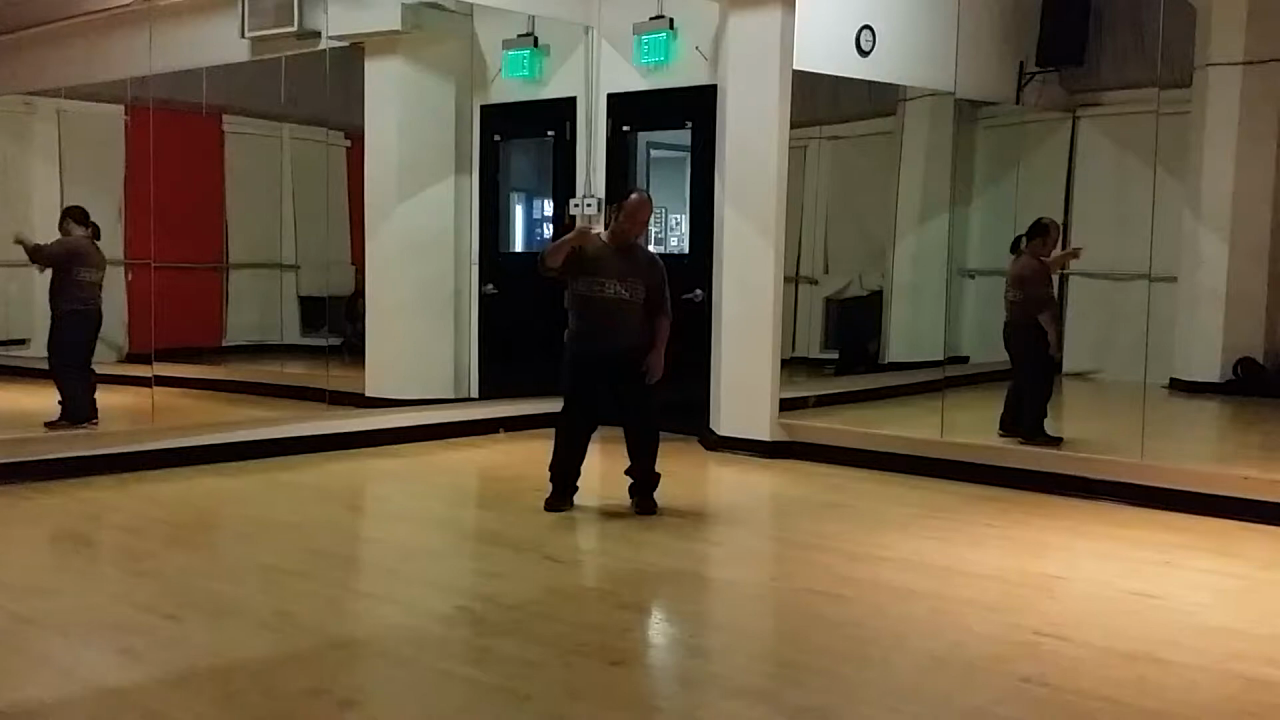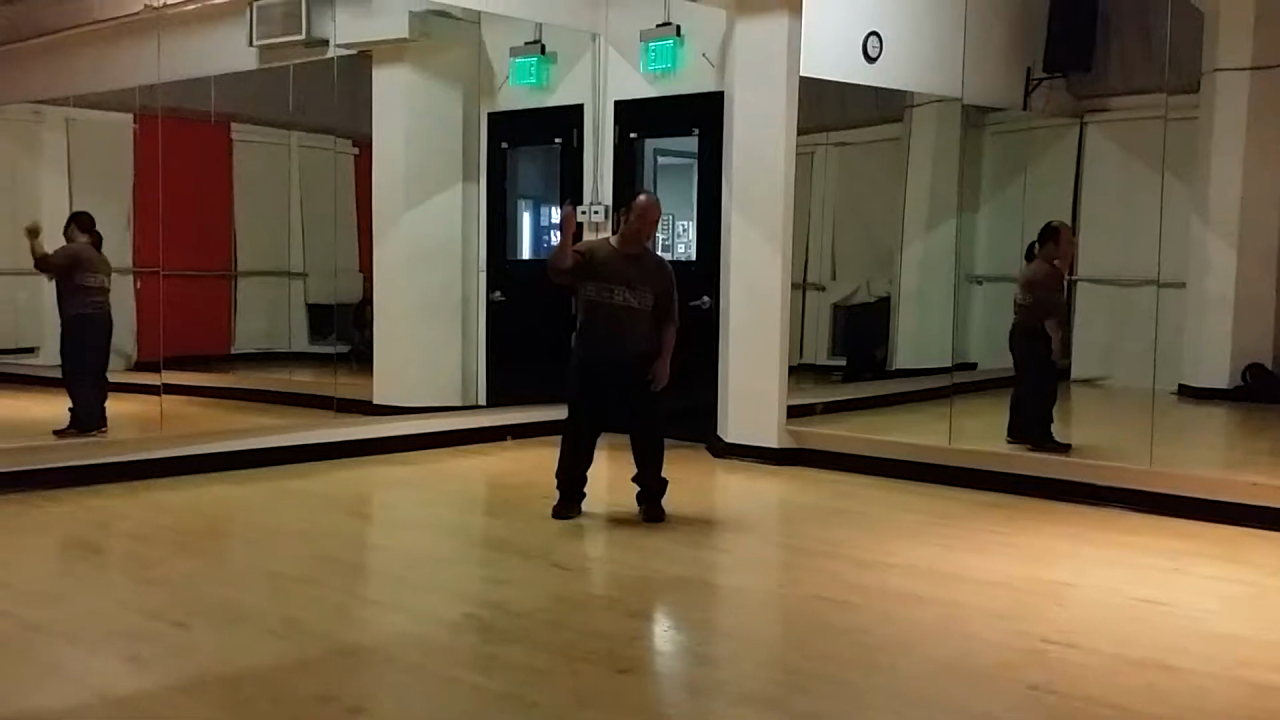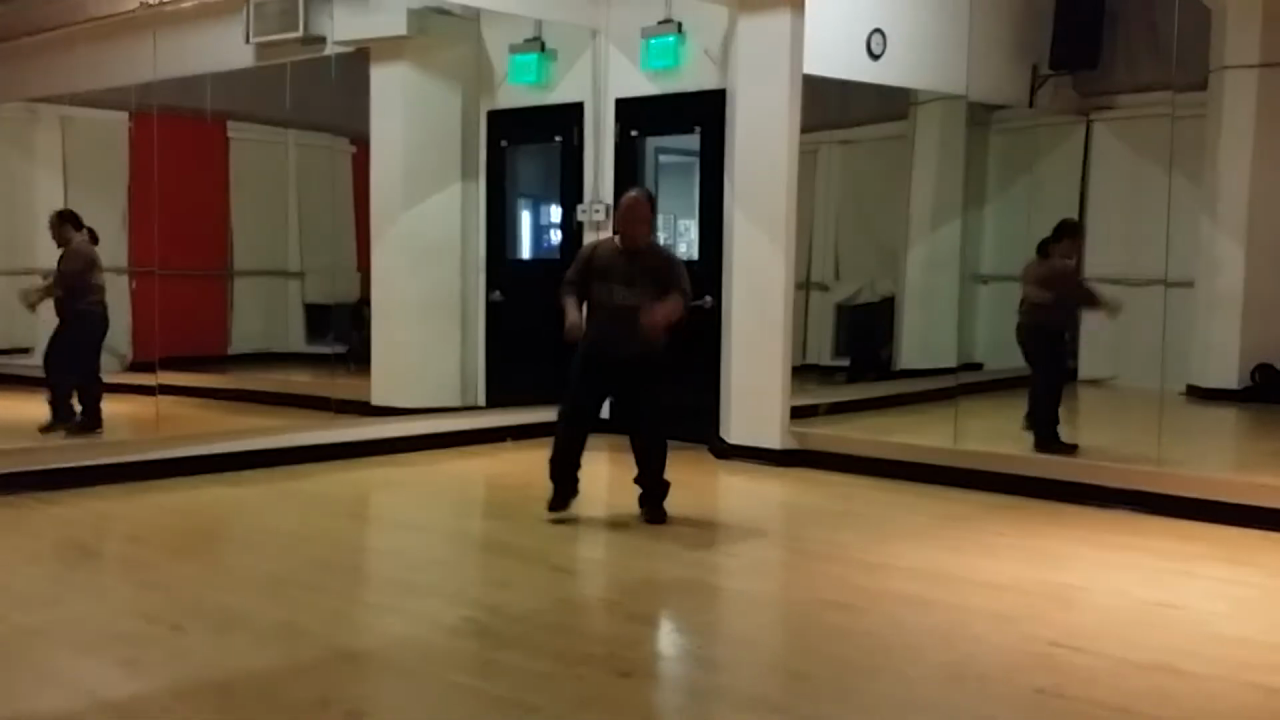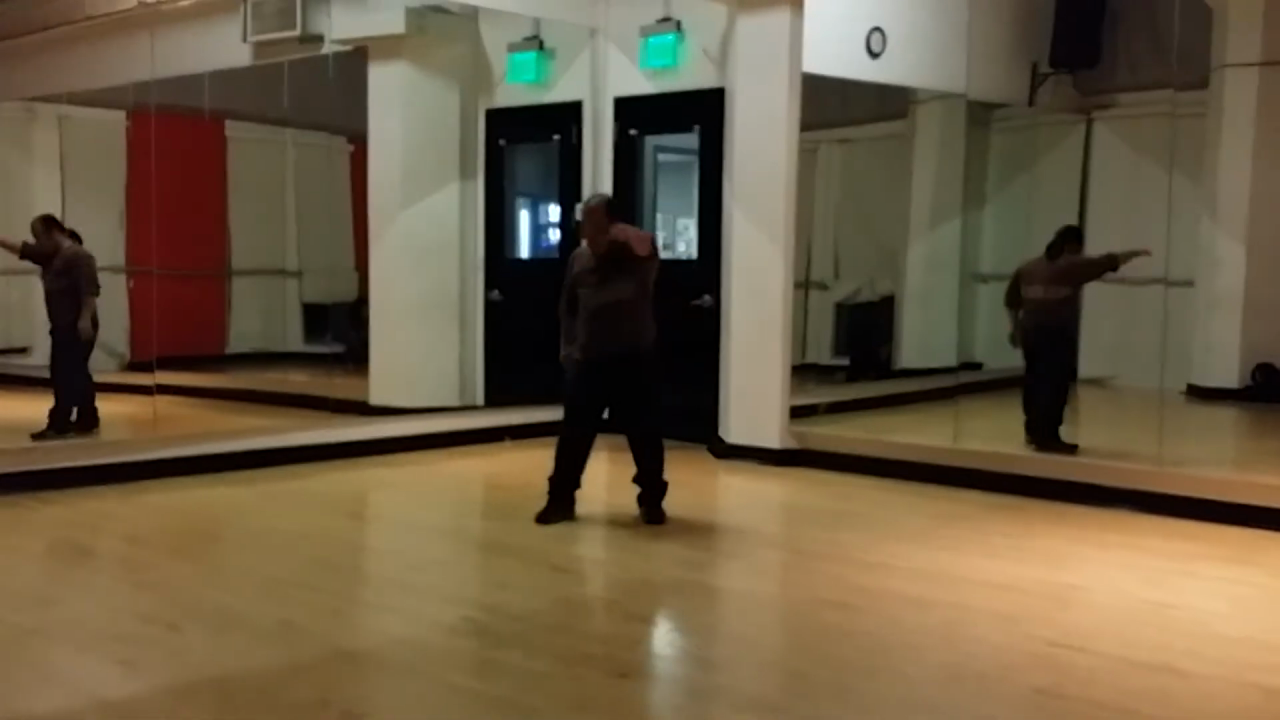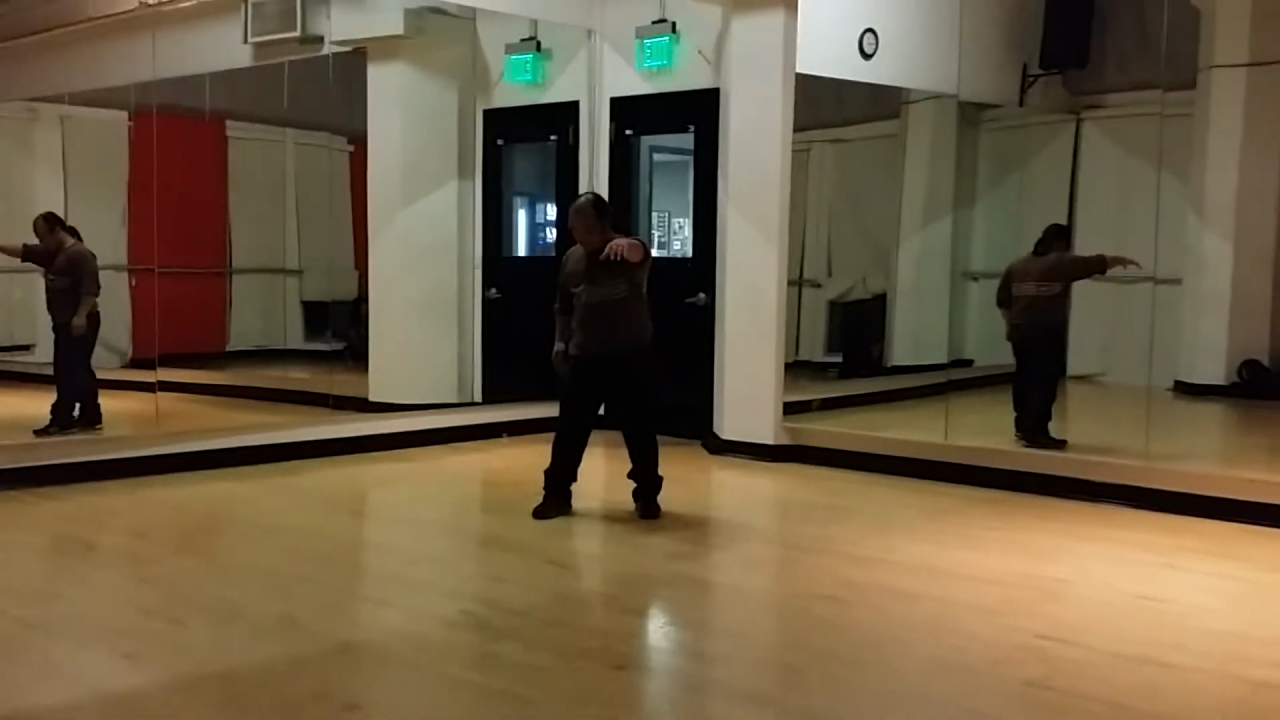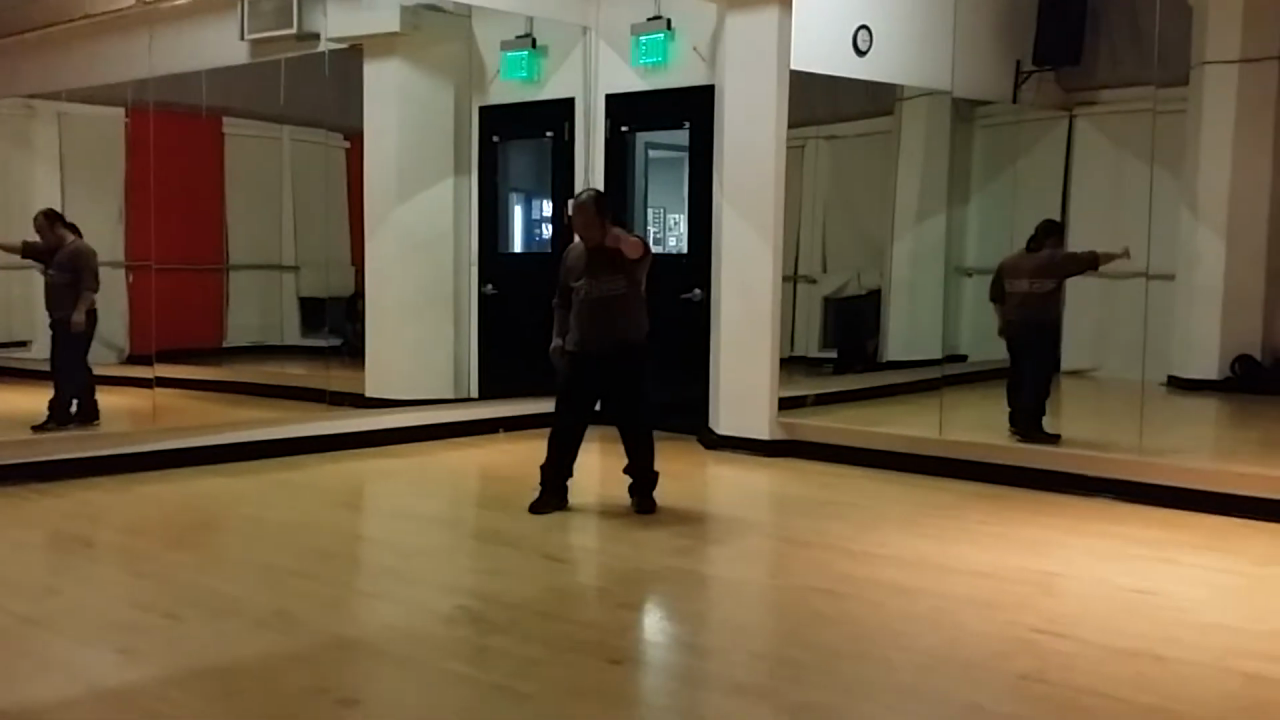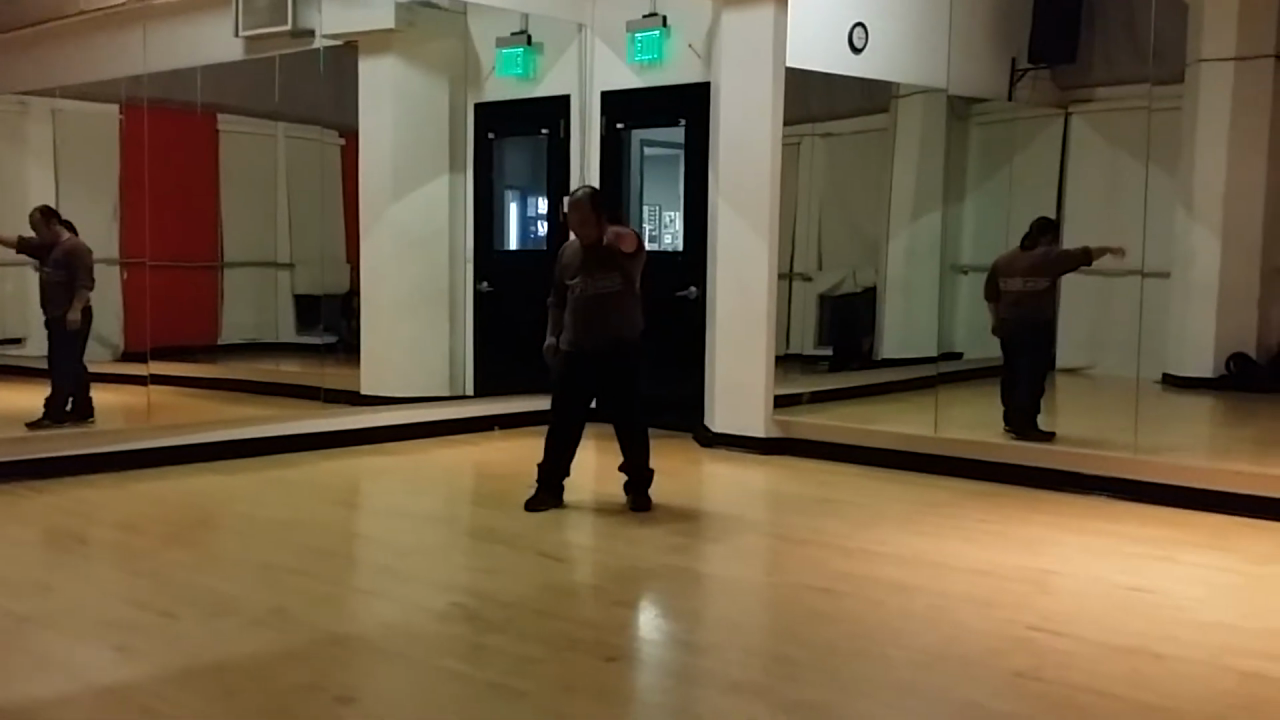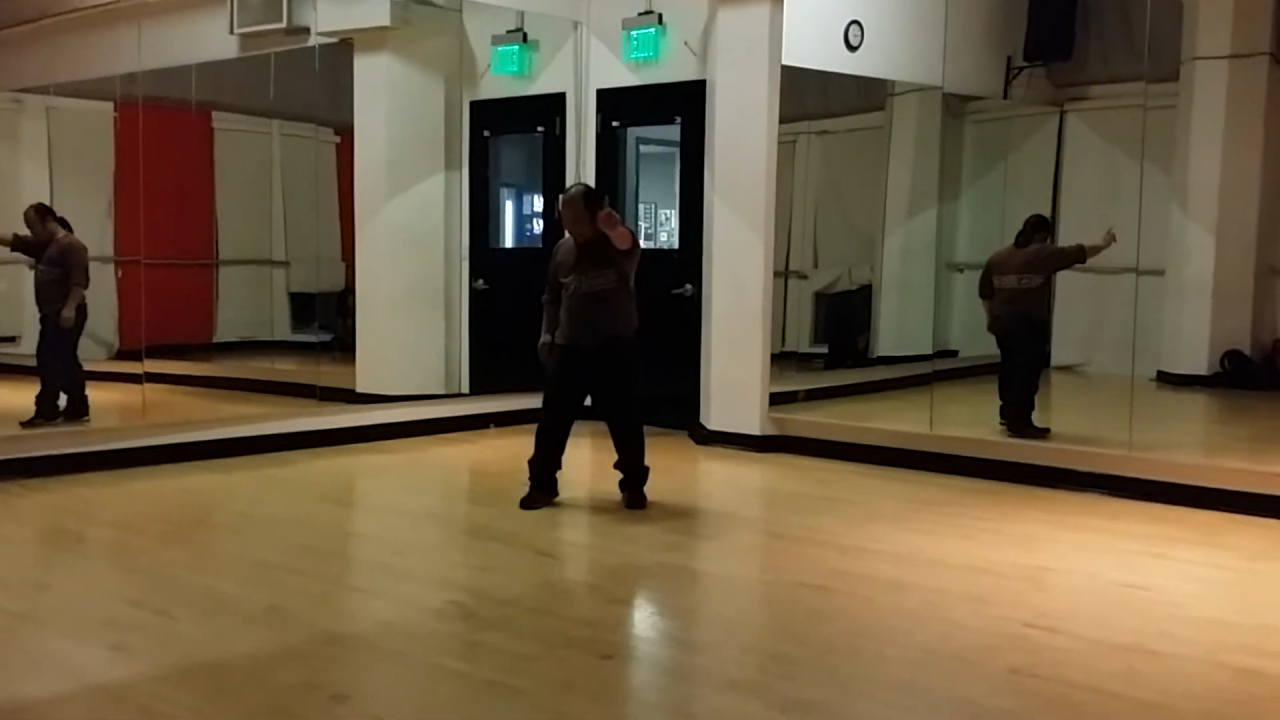
dt=0.3s
person 1, frame 1
left shoulder: (650, 263)
right shoulder: (582, 249)
left elbow: (661, 312)
right elbow: (548, 265)
left wrist: (658, 351)
right wrist: (567, 240)
left hip: (633, 358)
right hip: (585, 355)
left knee: (643, 425)
right knee: (575, 423)
left ankle: (643, 490)
right ankle: (562, 488)
person 1, frame 2
left shoulder: (659, 269)
right shoulder: (590, 253)
left elbow: (668, 319)
right elbow: (559, 270)
left wrist: (664, 360)
right wrist: (567, 237)
left hip: (639, 364)
right hip: (591, 361)
left knee: (647, 432)
right knee: (580, 430)
left ankle: (651, 497)
right ankle: (569, 496)
person 1, frame 3
left shoulder: (664, 261)
right shoulder: (595, 253)
left elbow: (680, 297)
right elbow: (570, 288)
left wrist: (663, 311)
right wrist: (572, 314)
left hip: (642, 361)
right hip: (595, 355)
left knee: (648, 431)
right knee: (573, 418)
left ankle: (652, 499)
right ankle: (563, 486)
person 1, frame 4
left shoulder: (634, 255)
right shoulder: (577, 259)
left elbow: (645, 246)
right elbow: (569, 308)
left wrist: (630, 235)
right wrist: (567, 345)
left hip: (634, 361)
right hip: (589, 361)
left knee: (644, 432)
right knee: (575, 431)
left ankle: (652, 499)
right ankle: (561, 499)
person 1, frame 5
left shoulder: (627, 255)
right shoulder: (571, 259)
left elbow: (637, 253)
right elbow: (564, 306)
left wrist: (623, 244)
right wrist: (560, 341)
left hip: (630, 358)
right hip: (584, 358)
left knee: (639, 429)
right knee: (570, 427)
left ankle: (647, 494)
right ankle: (557, 494)
person 1, frame 6
left shoulder: (627, 251)
right shoulder: (572, 254)
left elbow: (637, 251)
right elbow: (563, 301)
left wrist: (622, 241)
right wrist: (558, 337)
left hip: (625, 354)
right hip: (580, 353)
left knee: (634, 424)
right knee: (566, 422)
left ankle: (643, 489)
right ankle: (553, 489)
person 1, frame 7
left shoulder: (622, 248)
right shoulder: (567, 252)
left elbow: (633, 245)
right elbow: (558, 299)
left wrist: (620, 235)
right wrist: (552, 335)
left hip: (620, 351)
right hip: (574, 352)
left knee: (629, 421)
right knee: (563, 421)
left ankle: (638, 487)
right ankle: (549, 487)
person 1, frame 8
left shoulder: (616, 246)
right shoulder: (562, 250)
left elbow: (625, 241)
right elbow: (552, 297)
left wrist: (614, 228)
right wrist: (547, 334)
left hip: (615, 349)
right hip: (569, 349)
left knee: (624, 420)
right knee: (553, 417)
left ankle: (633, 484)
right ankle: (543, 484)
person 2, frame 1
left shoulder: (1023, 260)
right shoulder: (1032, 268)
left elbow: (1046, 268)
right elbow: (1041, 307)
left wrist: (1066, 257)
right wrist: (1052, 333)
left hip: (1016, 329)
right hip: (1031, 333)
left knee: (1022, 380)
right knee: (1038, 382)
left ankle: (1010, 424)
right ankle: (1032, 432)
person 2, frame 2
left shoulder: (1036, 265)
right shoulder: (1044, 274)
left elbow: (1057, 271)
right elbow: (1048, 312)
left wrist: (1068, 257)
right wrist: (1056, 339)
left hip: (1022, 334)
right hip: (1035, 338)
left knee: (1025, 385)
right knee: (1042, 387)
left ankle: (1017, 431)
right ankle: (1040, 438)
person 2, frame 3
left shoulder: (1035, 265)
right shoulder: (1062, 269)
right elbow: (1084, 297)
right wrist: (1109, 305)
left hip: (1028, 330)
right hip: (1046, 335)
left knee: (1043, 381)
right knee: (1049, 384)
left ankle: (1035, 419)
right ankle: (1046, 439)
person 2, frame 4
left shoulder: (1026, 268)
right shoulder: (1072, 266)
left elbow: (1012, 301)
right elbow: (1110, 262)
left wrist: (1015, 328)
right wrist: (1134, 253)
left hip: (1029, 332)
right hip: (1056, 335)
left knee: (1035, 381)
right knee: (1054, 385)
left ankle: (1034, 430)
right ankle: (1046, 437)
person 2, frame 5
left shoulder: (1016, 267)
right shoulder: (1063, 263)
left elbow: (1003, 301)
right elbow: (1099, 263)
left wrist: (1010, 325)
right wrist: (1123, 260)
left hip: (1020, 330)
right hip: (1047, 332)
left knee: (1025, 379)
right knee: (1044, 382)
left ankle: (1024, 426)
right ankle: (1036, 433)
person 2, frame 6
left shoulder: (1008, 263)
right shoulder: (1056, 260)
left elbow: (997, 296)
right elbow: (1091, 259)
left wrist: (1003, 322)
right wrist: (1117, 255)
left hip: (1014, 326)
right hip: (1041, 329)
left knee: (1019, 374)
right knee: (1038, 377)
left ankle: (1017, 421)
right ankle: (1030, 428)
person 2, frame 7
left shoulder: (1003, 260)
right shoulder: (1050, 257)
left elbow: (991, 295)
right elbow: (1085, 255)
left wrist: (996, 320)
right wrist: (1110, 250)
left hip: (1008, 325)
right hip: (1036, 327)
left knee: (1013, 372)
right knee: (1033, 375)
left ankle: (1012, 420)
right ankle: (1024, 426)
person 2, frame 8
left shoulder: (997, 258)
right shoulder: (1044, 254)
left elbow: (986, 292)
right elbow: (1079, 253)
left wrist: (991, 318)
right wrist: (1104, 245)
left hip: (1003, 322)
right hip: (1030, 324)
left knee: (1010, 369)
right knee: (1027, 372)
left ankle: (1008, 415)
right ankle: (1020, 424)
person 3, frame 1
left shoulder: (69, 244)
right shoulder: (96, 251)
left elbow: (40, 255)
left wrist: (23, 239)
left hip: (71, 316)
right hip: (91, 314)
left knee: (63, 366)
right knee: (81, 366)
left ankle: (75, 415)
right ankle: (88, 412)
person 3, frame 2
left shoulder: (73, 251)
right shoulder: (101, 258)
left elbow: (45, 263)
left wrist: (34, 238)
left hip: (80, 321)
right hip: (102, 319)
left knee: (77, 374)
right knee: (95, 373)
left ankle: (84, 424)
right ankle: (97, 420)
person 3, frame 3
left shoulder: (76, 251)
right shoulder: (87, 251)
left elbow: (64, 283)
right elbow: (60, 279)
left wrist: (39, 296)
right wrist: (39, 291)
left hip: (81, 318)
right hip: (95, 318)
left knee: (58, 365)
right knee: (87, 371)
left ankle: (63, 415)
right ankle: (91, 420)
person 3, frame 4
left shoulder: (78, 255)
right shoulder: (50, 254)
left elbow: (90, 289)
right elbow: (23, 249)
left wrist: (85, 318)
left hip: (77, 326)
right hip: (64, 325)
left knee: (65, 373)
right knee: (75, 373)
left ankle: (60, 424)
right ankle: (87, 421)
person 3, frame 5
left shoulder: (80, 254)
right shoulder: (51, 254)
left elbow: (91, 289)
right elbow: (23, 251)
left wrist: (81, 316)
left hip: (78, 324)
right hip: (64, 323)
left knee: (68, 370)
right knee: (78, 370)
left ankle: (63, 420)
right ankle: (91, 417)
person 3, frame 6
left shoulder: (81, 251)
right shoulder: (51, 250)
left elbow: (90, 285)
right elbow: (24, 248)
left wrist: (80, 311)
left hip: (77, 320)
right hip: (62, 319)
left knee: (64, 366)
right knee: (75, 366)
left ankle: (59, 416)
right ankle: (87, 413)
person 3, frame 7
left shoulder: (76, 248)
right shoulder: (47, 247)
left elbow: (85, 283)
right elbow: (19, 243)
left wrist: (76, 310)
left hip: (71, 318)
right hip: (57, 317)
left knee: (61, 364)
right knee: (70, 364)
left ankle: (55, 414)
right ankle: (82, 411)
person 3, frame 8
left shoulder: (71, 246)
right shoulder: (43, 245)
left elbow: (80, 281)
left wrist: (70, 307)
left hip: (65, 315)
right hip: (52, 314)
left knee: (50, 360)
right knee: (65, 361)
left ankle: (47, 411)
right ankle: (77, 409)
